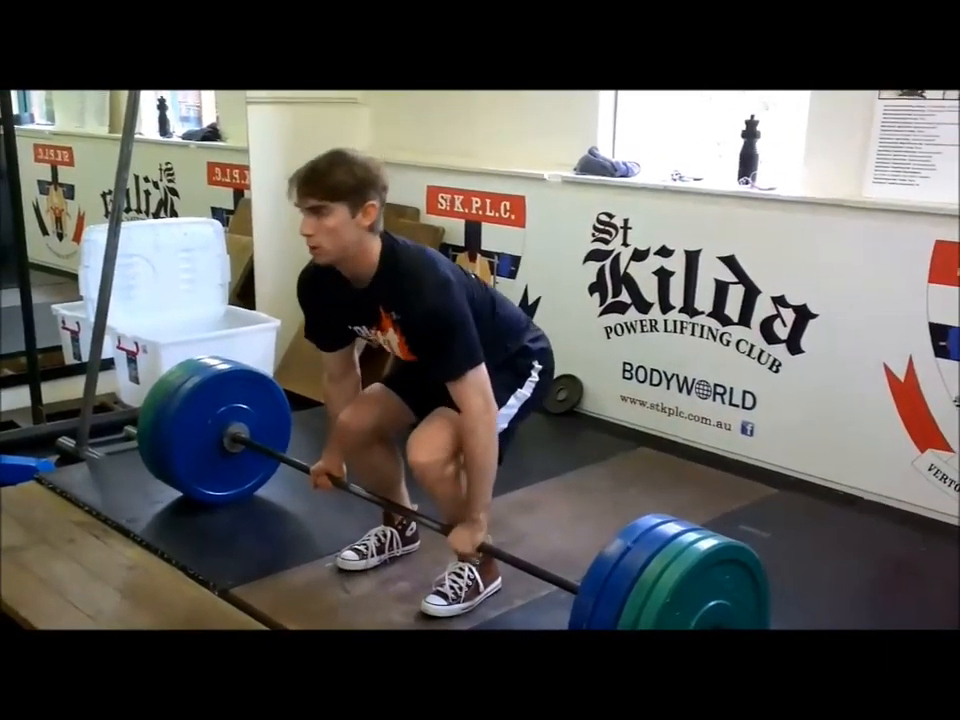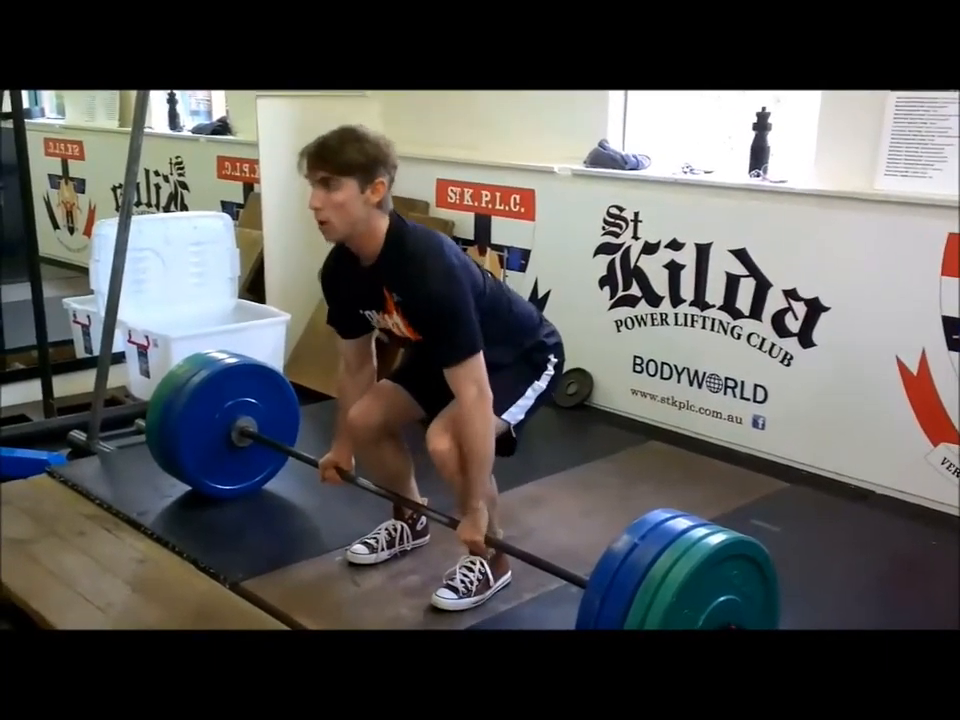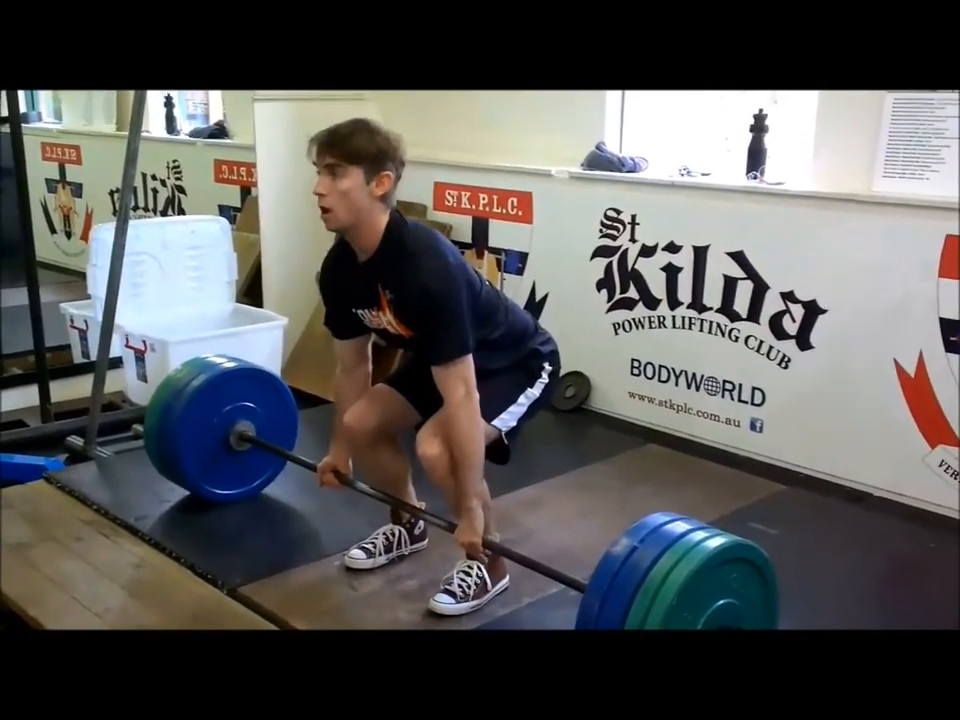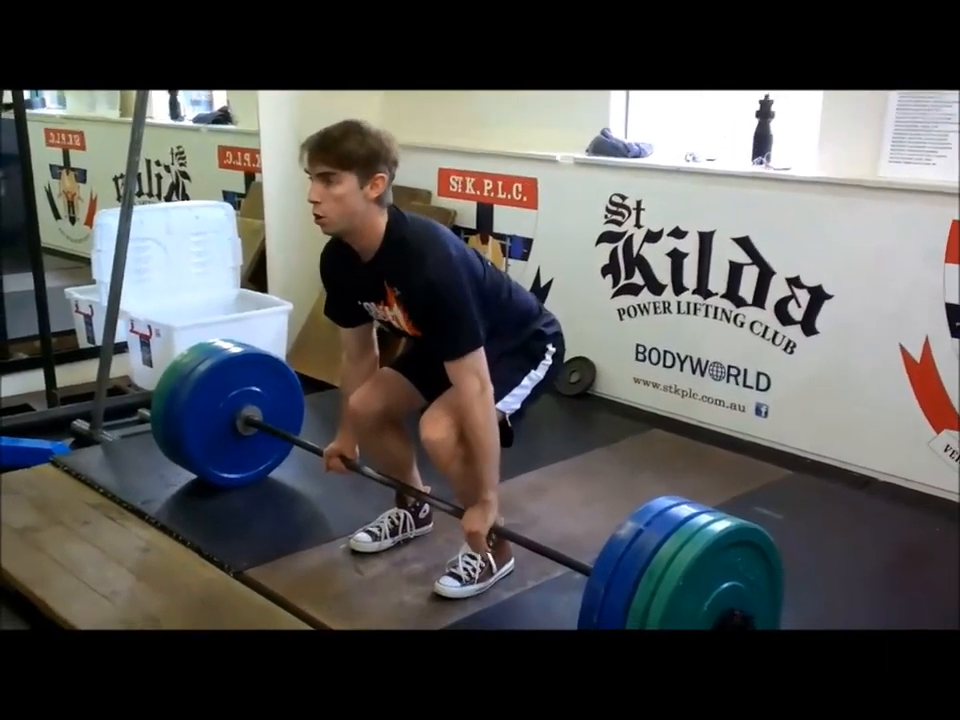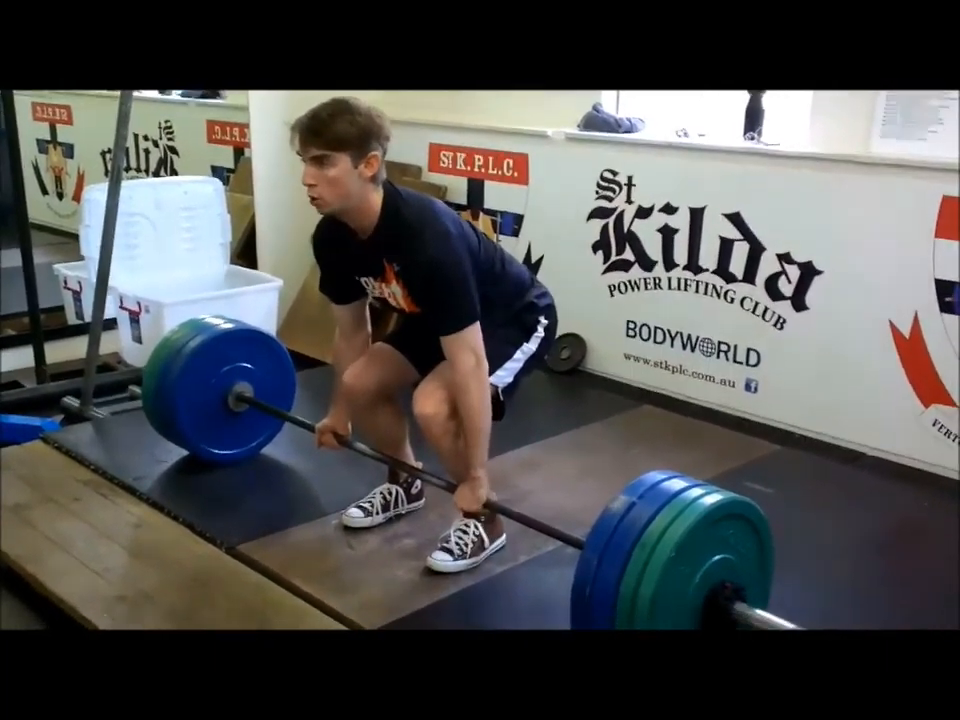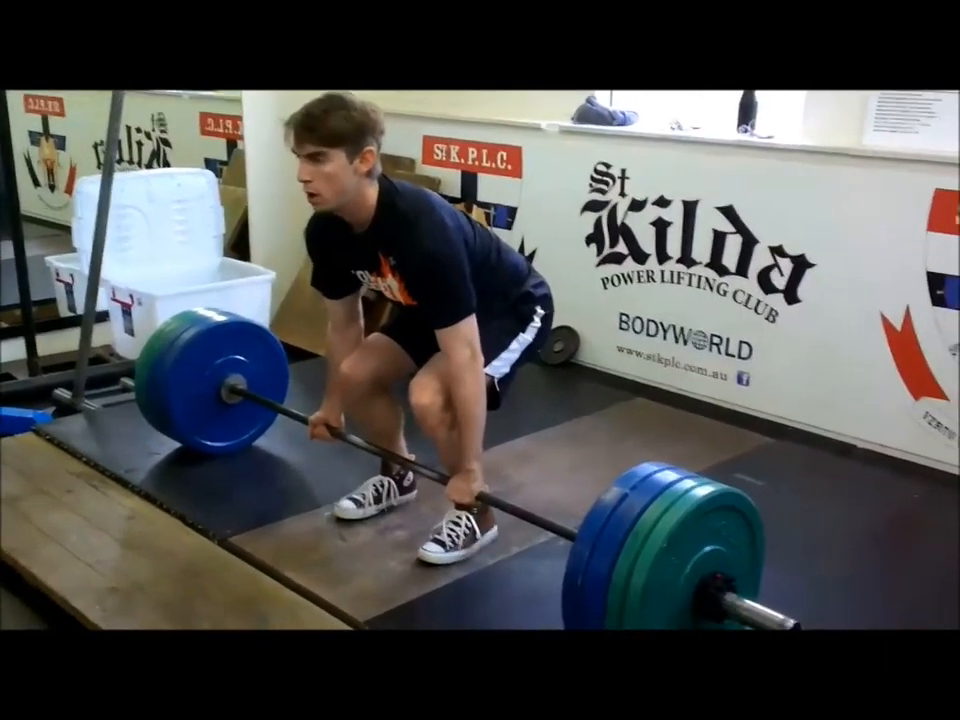
dt=0.3s
person 1, frame 1
left shoulder: (427, 287)
right shoulder: (318, 284)
left elbow: (479, 409)
right elbow: (340, 372)
left wrist: (475, 520)
right wrist: (333, 452)
left hip: (513, 361)
right hip: (432, 360)
left knee: (429, 452)
right knee: (355, 426)
left ankle: (479, 566)
right ankle: (399, 528)
person 1, frame 2
left shoulder: (432, 270)
right shoulder: (341, 269)
left elbow: (475, 395)
right elbow: (355, 363)
left wrist: (476, 509)
right wrist: (341, 445)
left hip: (524, 355)
left knee: (445, 443)
right knee: (365, 421)
left ankle: (490, 559)
right ankle: (410, 520)
person 1, frame 3
left shoulder: (428, 269)
right shoulder: (340, 267)
left elbow: (461, 395)
right elbow: (353, 364)
left wrist: (470, 511)
right wrist: (338, 447)
left hip: (518, 360)
right hip: (438, 357)
left knee: (435, 448)
right knee: (361, 425)
left ankle: (488, 564)
right ankle: (407, 526)
person 1, frame 4
left shoulder: (431, 262)
right shoulder: (340, 259)
left elbow: (475, 388)
right elbow: (359, 352)
left wrist: (485, 501)
right wrist: (345, 435)
left hip: (523, 344)
right hip: (445, 342)
left knee: (440, 431)
right knee: (366, 408)
left ankle: (492, 547)
right ankle: (413, 508)
person 1, frame 5
left shoulder: (428, 239)
right shoulder: (332, 237)
left elbow: (468, 363)
right elbow: (351, 329)
left wrist: (475, 477)
right wrist: (338, 411)
left hip: (517, 317)
right hip: (437, 316)
left knee: (432, 406)
right knee: (360, 385)
left ankle: (483, 521)
right ankle: (404, 485)
person 1, frame 6
left shoulder: (425, 231)
right shoulder: (326, 230)
left elbow: (463, 356)
right elbow: (344, 322)
left wrist: (469, 470)
right wrist: (331, 403)
left hip: (513, 307)
right hip: (432, 306)
left knee: (428, 397)
right knee: (356, 375)
left ankle: (475, 511)
right ankle: (396, 475)
